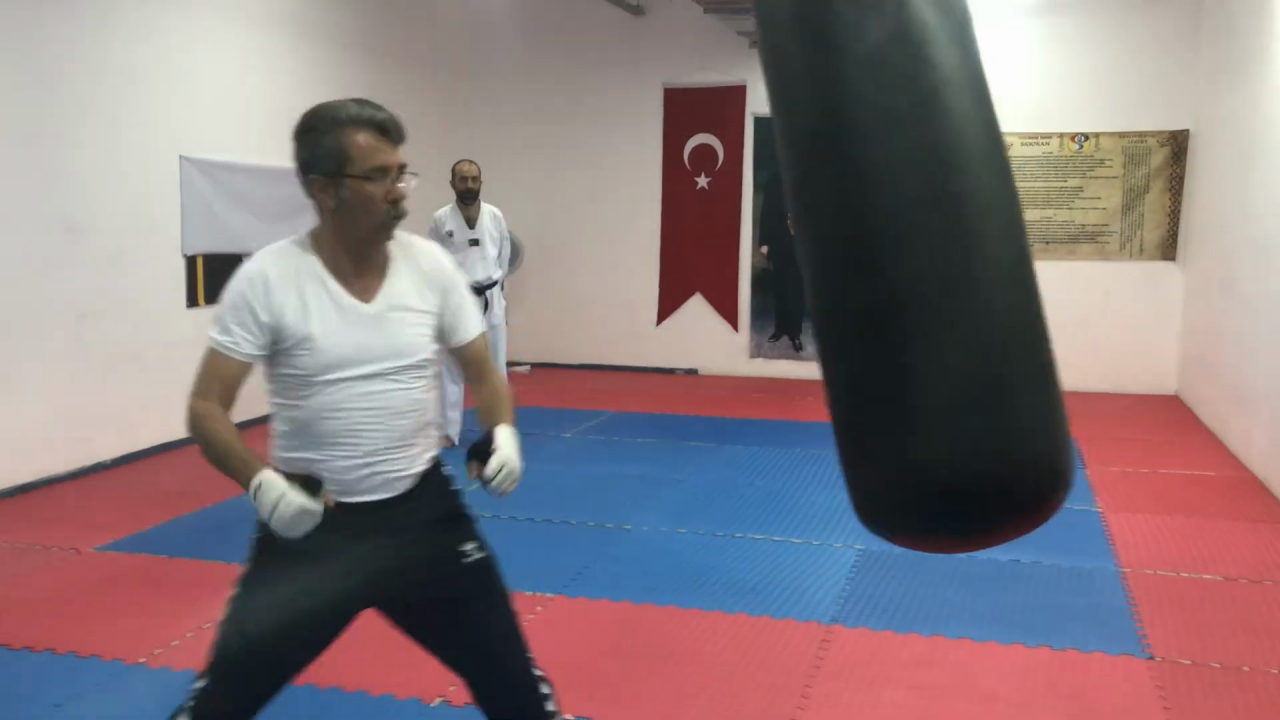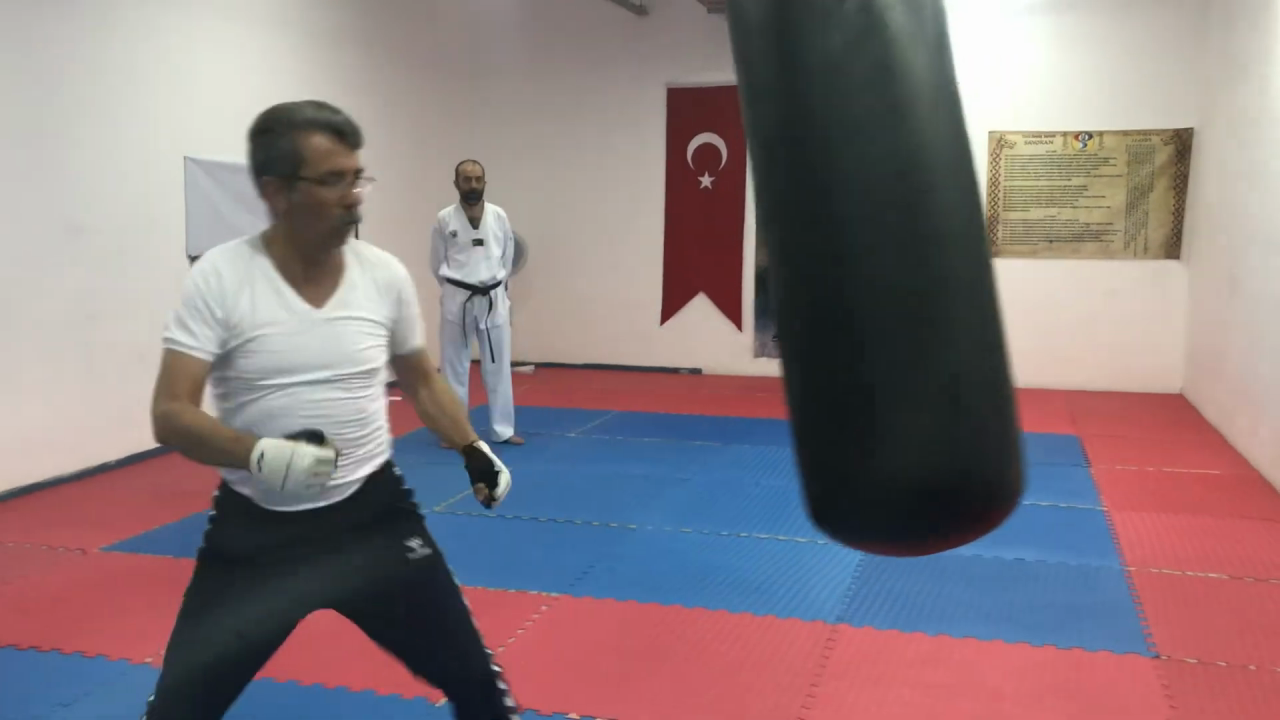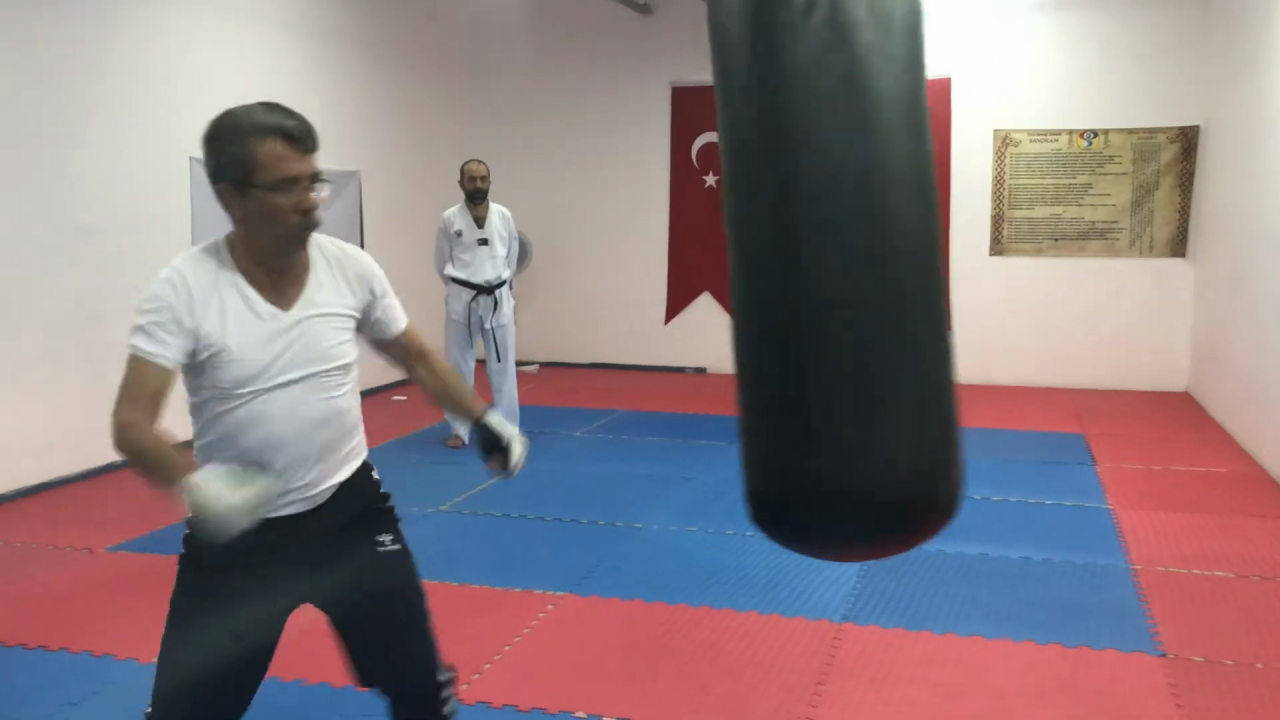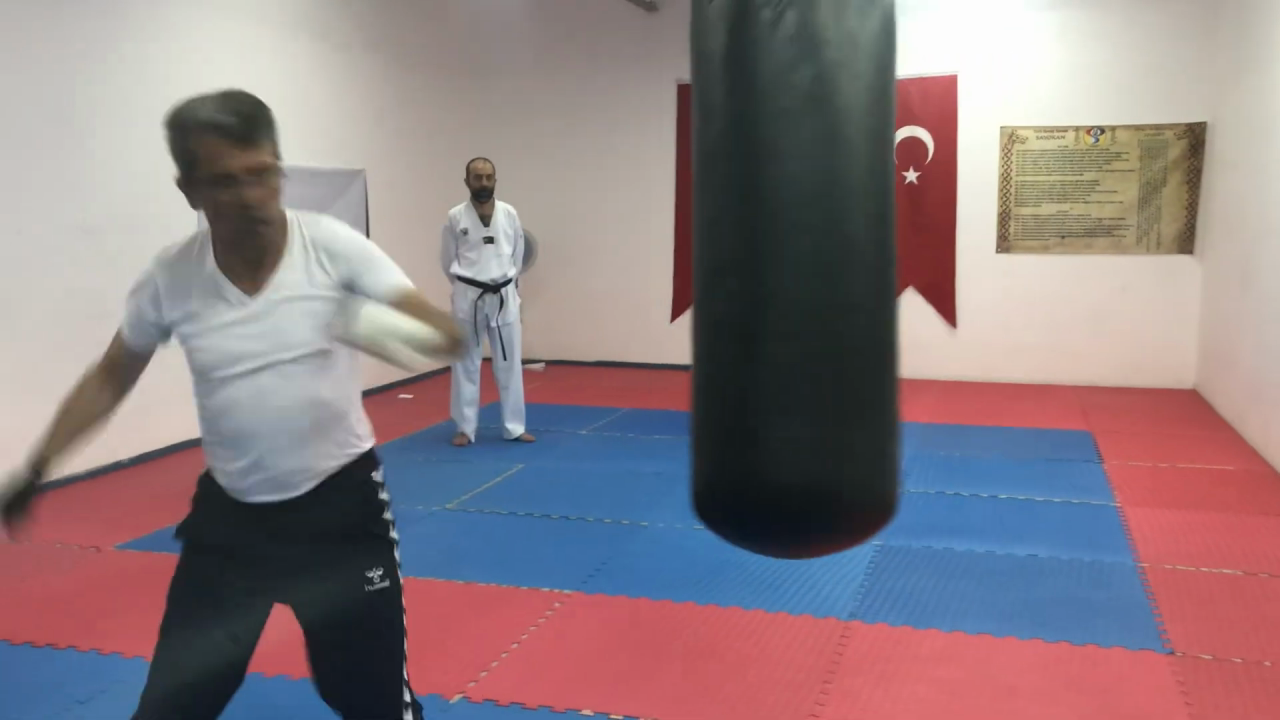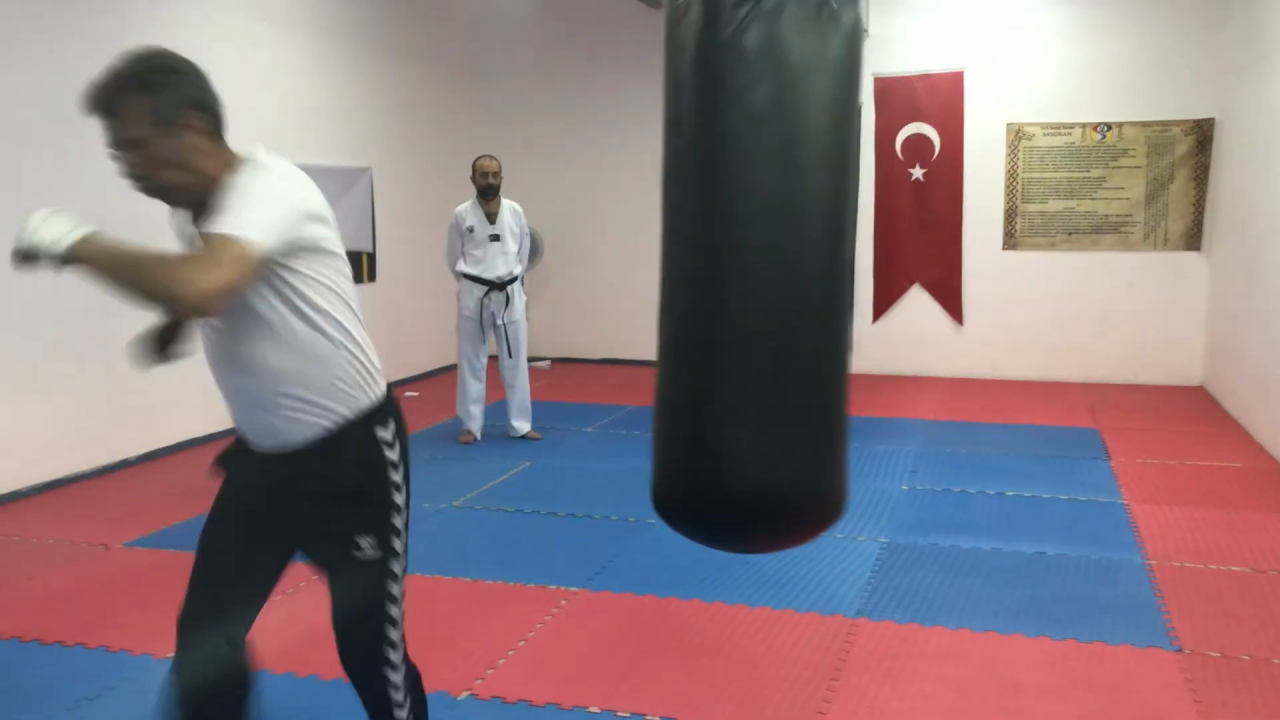
dt=0.1s
person 1, frame 1
left shoulder: (432, 267)
right shoulder: (264, 281)
left elbow: (480, 367)
right elbow: (206, 409)
left wrist: (501, 433)
right wrist: (260, 482)
left hip: (421, 508)
right hip: (311, 522)
person 1, frame 2
left shoulder: (384, 276)
right shoulder: (217, 281)
left elbow: (420, 377)
right elbow: (172, 415)
left wrist: (474, 449)
right wrist: (260, 454)
left hip: (372, 511)
right hip: (259, 529)
person 1, frame 3
left shoulder: (352, 269)
right shoulder: (182, 290)
left elbow: (417, 355)
right elbow: (131, 423)
left wrist: (482, 420)
right wrist: (195, 484)
left hip: (349, 514)
right hip: (237, 532)
person 1, frame 4
left shoulder: (333, 247)
right shoulder: (170, 280)
left elbow: (442, 330)
right elbow: (106, 383)
left hip: (339, 503)
right hip: (232, 514)
person 1, frame 5
left shoulder: (271, 191)
right shoulder: (200, 213)
left elbow: (201, 290)
left wrist: (77, 244)
left hip: (355, 451)
right hip: (264, 459)
left knee: (375, 657)
right knee: (207, 649)
person 2, frame 1
left shoulder: (495, 216)
right shoulder: (440, 219)
left elbow: (504, 258)
left wrist: (491, 286)
left hip: (489, 299)
left knee: (494, 365)
right knee: (451, 367)
right ankle: (450, 429)
person 2, frame 2
left shoulder: (499, 216)
right shoulder: (445, 219)
left elbow: (507, 258)
right elbow: (438, 264)
left wrist: (493, 285)
right wrist: (457, 289)
left hip: (493, 300)
right hip: (457, 301)
left knee: (497, 366)
right knee: (454, 367)
left ankle: (503, 428)
person 2, frame 3
left shoulder: (504, 216)
right shoulder: (450, 219)
left elbow: (511, 257)
right elbow: (442, 263)
left wrist: (497, 285)
right wrist: (460, 288)
left hip: (498, 299)
right hip: (462, 300)
left knee: (503, 365)
right knee: (459, 366)
left ankle: (507, 428)
right ankle: (459, 429)
person 2, frame 4
left shoulder: (509, 214)
right shoulder: (455, 217)
left elbow: (517, 255)
right elbow: (448, 261)
left wrist: (504, 282)
right wrist: (468, 287)
left hip: (504, 297)
right hip: (468, 298)
left knee: (509, 364)
right knee: (466, 365)
left ankle: (514, 426)
right ankle: (465, 428)
person 2, frame 5
left shoulder: (515, 212)
right shoulder: (461, 215)
left elbow: (523, 254)
right elbow: (454, 259)
left wrist: (510, 281)
right wrist: (473, 284)
left hip: (509, 294)
right hip: (474, 296)
left knee: (515, 361)
right knee: (472, 362)
left ankle: (521, 424)
right ankle: (471, 426)
